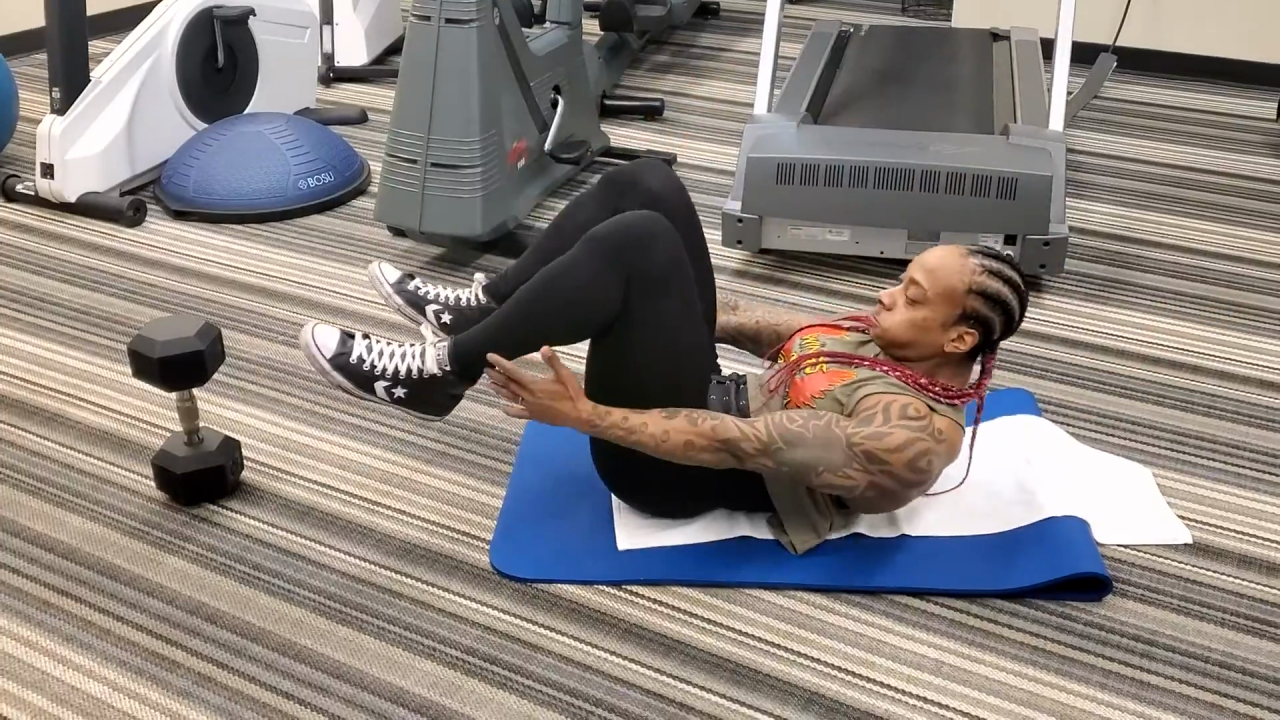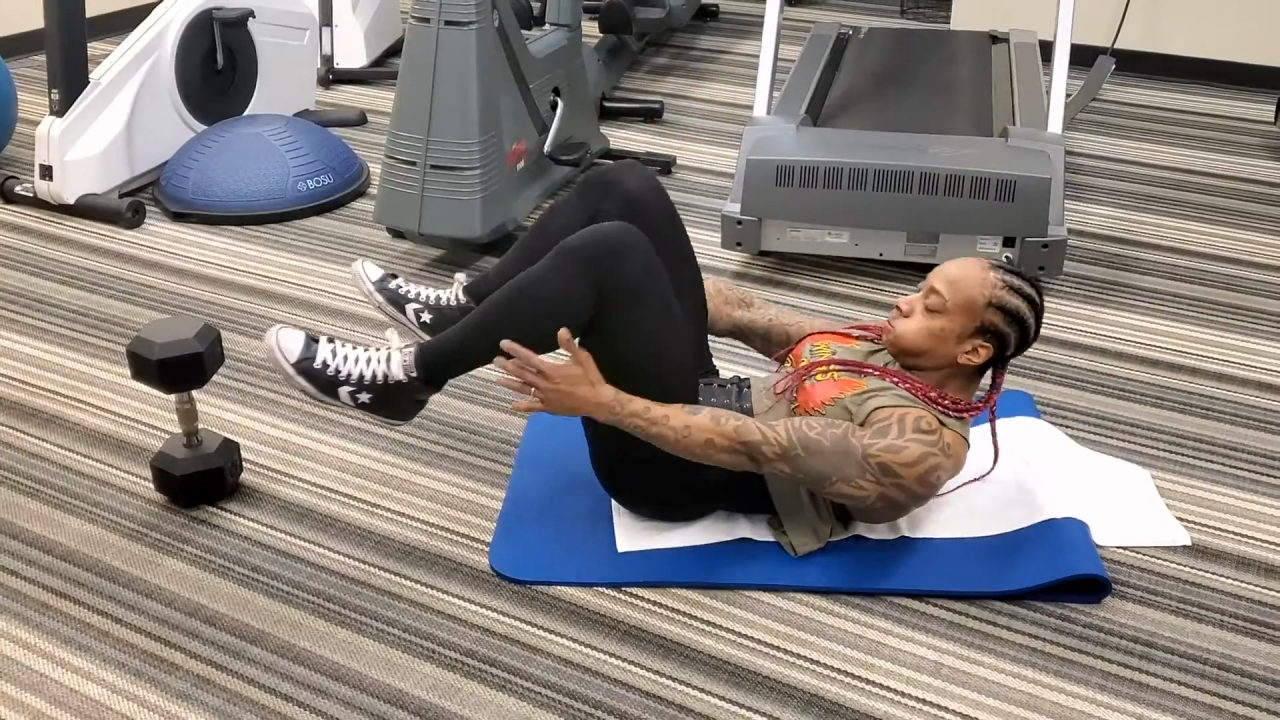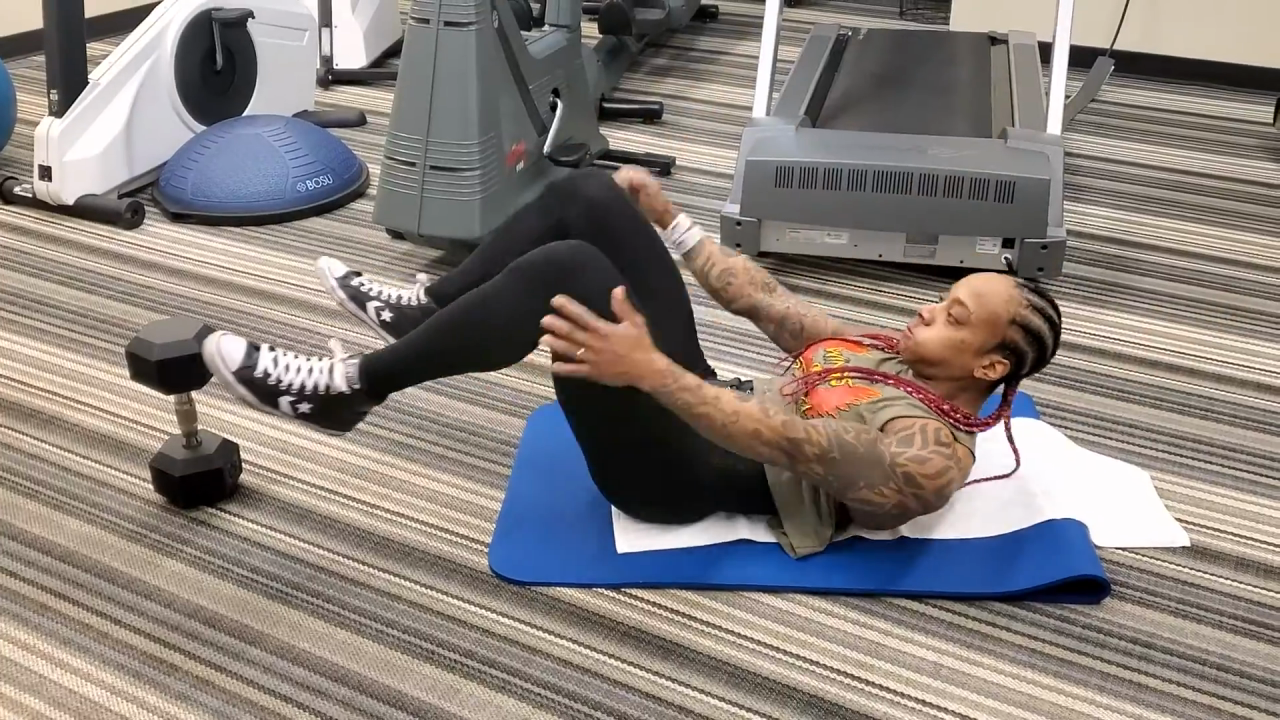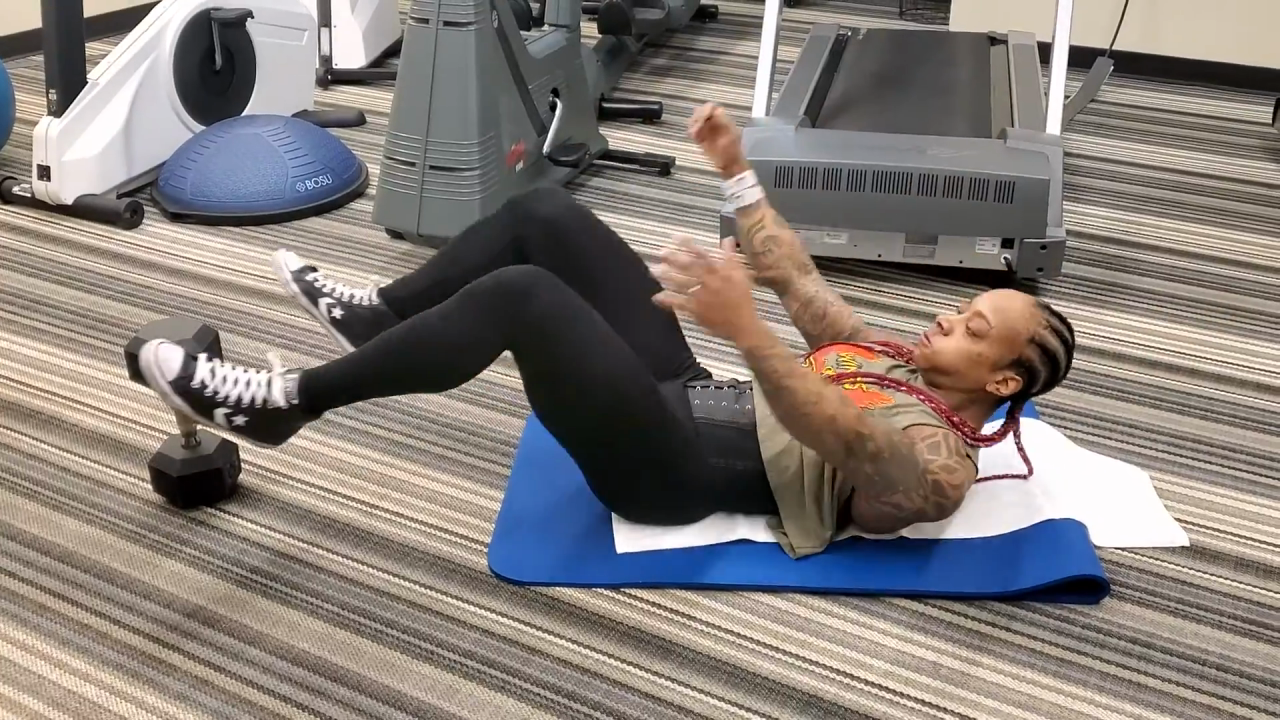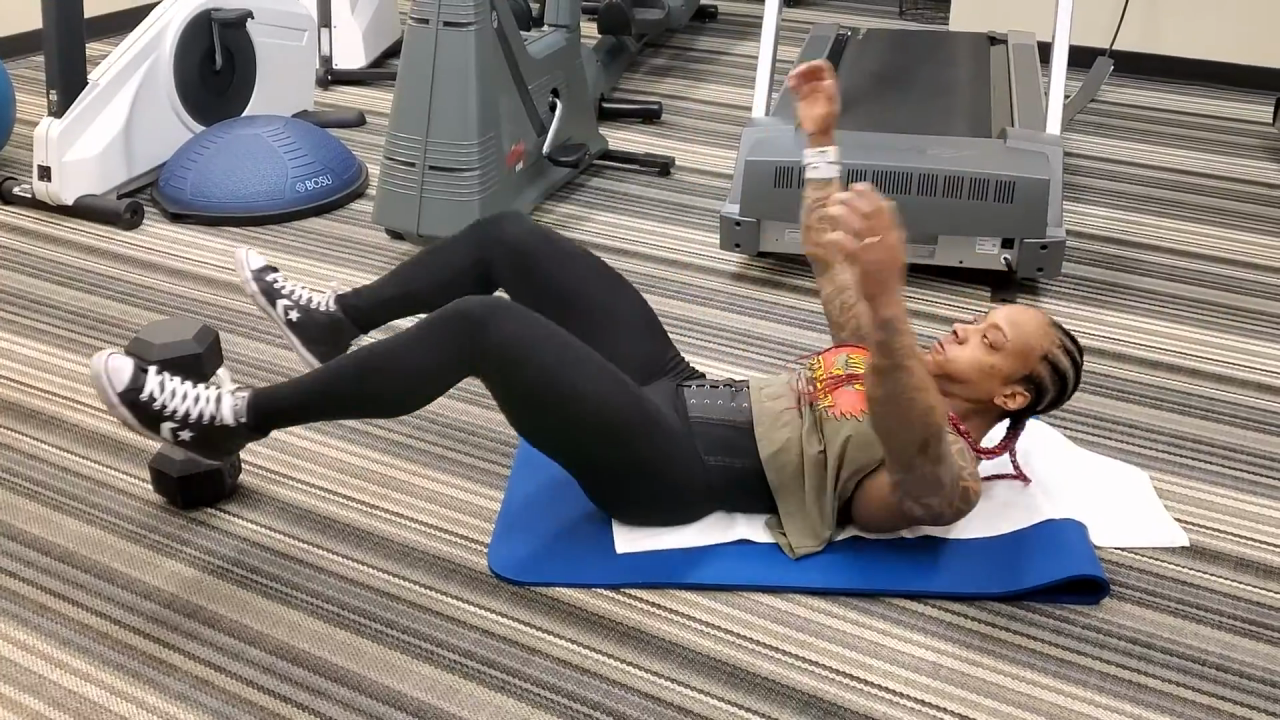
dt=0.1s
person 1, frame 1
left shoulder: (911, 437)
right shoulder: (893, 343)
left elbow: (747, 445)
right elbow: (740, 313)
left wrist: (584, 414)
left hip: (671, 470)
left knee: (637, 238)
right knee: (648, 186)
left ankle: (438, 371)
right ankle: (481, 308)
person 1, frame 2
left shoulder: (921, 447)
right shoulder: (900, 348)
left elbow: (755, 448)
right elbow: (744, 310)
left wrist: (601, 402)
right wrist: (675, 287)
left hip: (671, 474)
right hip: (692, 398)
left knee: (612, 250)
right knee: (623, 190)
left ankle: (403, 376)
right ankle: (457, 309)
person 1, frame 3
left shoulder: (928, 458)
right shoulder: (907, 357)
left elbow: (789, 445)
right elbow: (764, 297)
left wrist: (649, 371)
right wrist: (670, 223)
left hip: (665, 473)
right hip: (690, 411)
left knee: (564, 269)
right knee: (587, 198)
left ankle: (350, 384)
right ankle: (421, 309)
person 1, frame 4
left shoulder: (934, 471)
right shoulder: (913, 361)
left elbow: (821, 433)
right elbow: (796, 277)
left wrist: (746, 332)
right wrist: (737, 175)
left hip: (675, 468)
right hip: (686, 397)
left knee: (518, 296)
right knee: (544, 213)
left ankle: (293, 397)
right ankle: (373, 318)
person 1, frame 5
left shoulder: (943, 473)
right shoulder: (920, 364)
left elbow: (896, 426)
right elbow: (837, 267)
left wrist: (889, 306)
right wrist: (818, 144)
left hip: (663, 469)
right hip: (677, 393)
left knee: (474, 323)
right knee: (504, 237)
left ankle: (234, 419)
right ankle: (332, 323)
